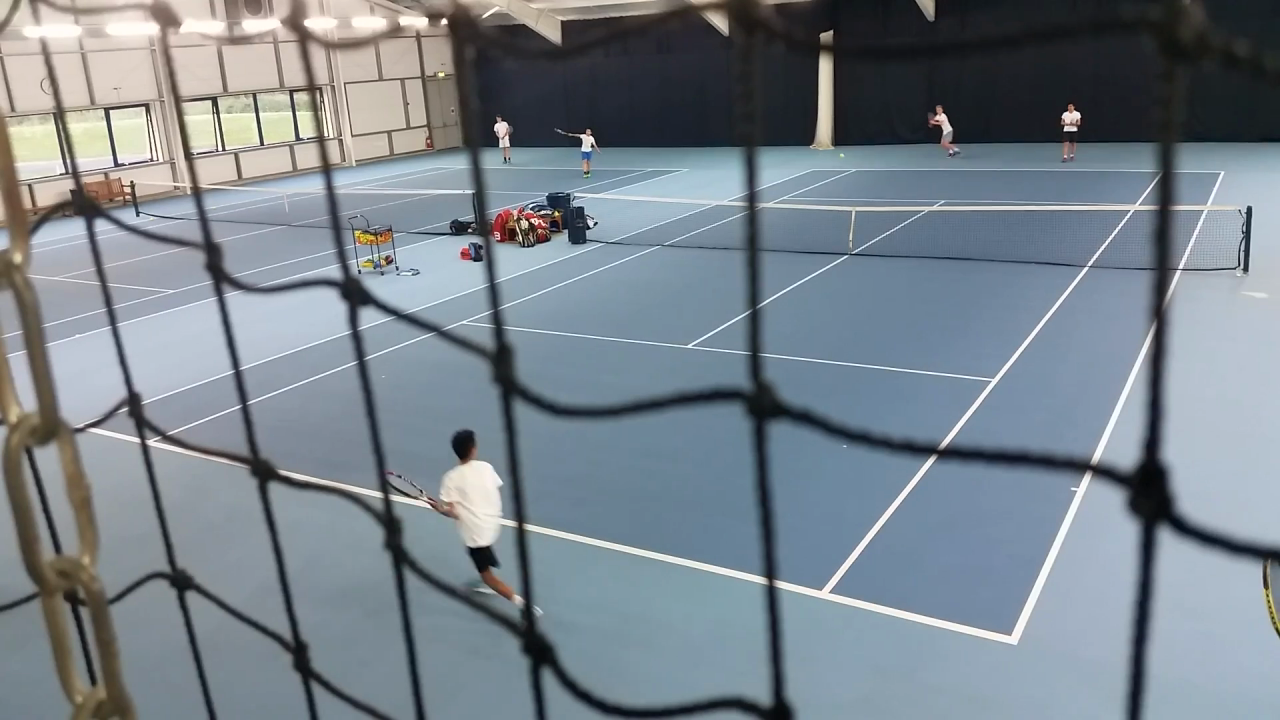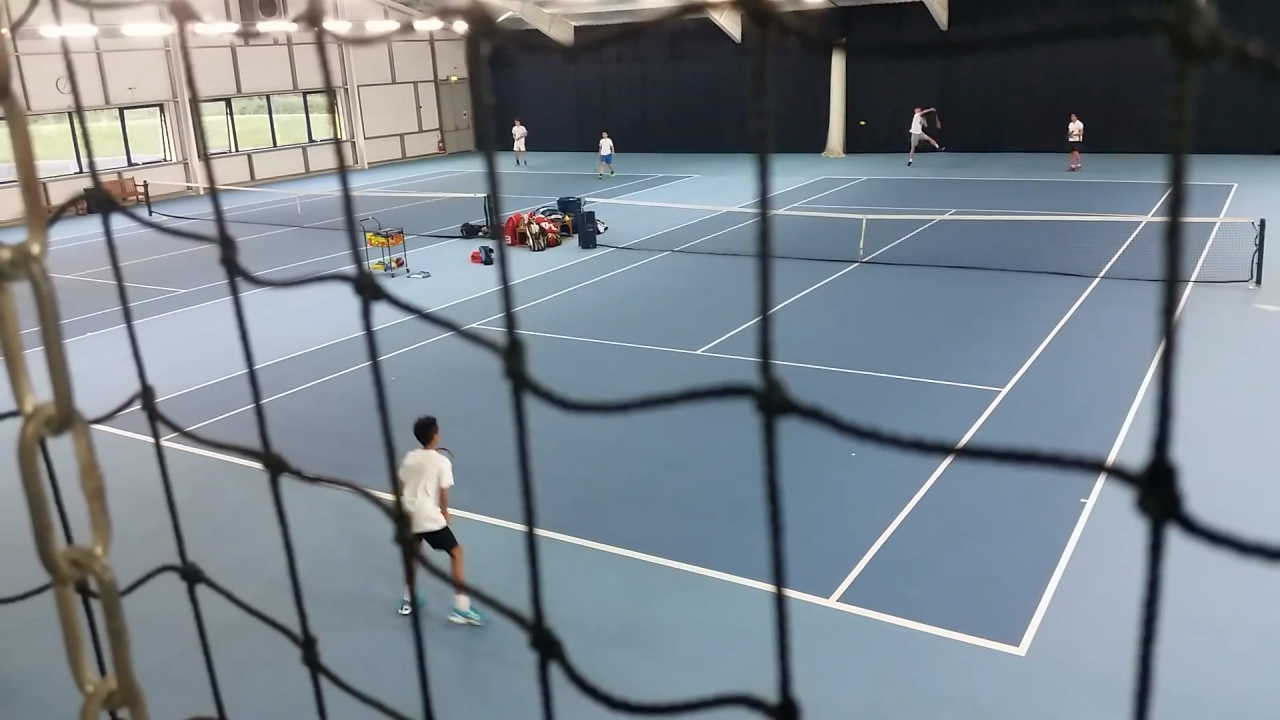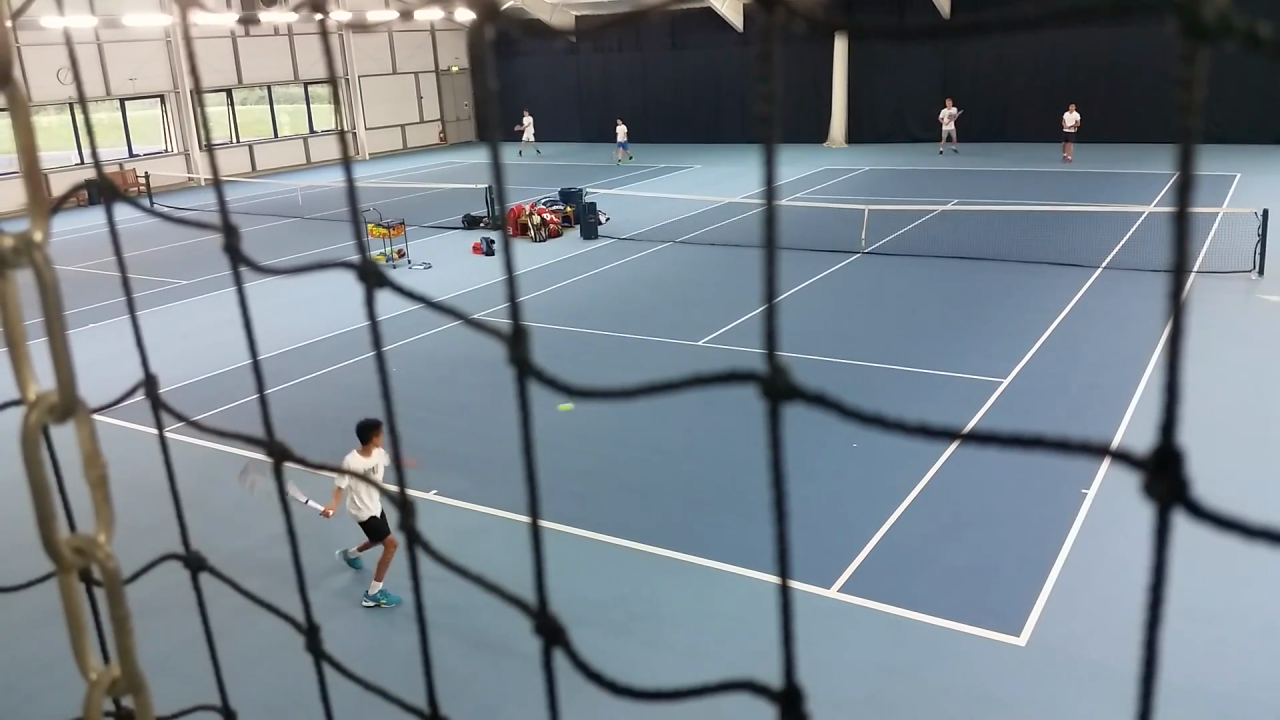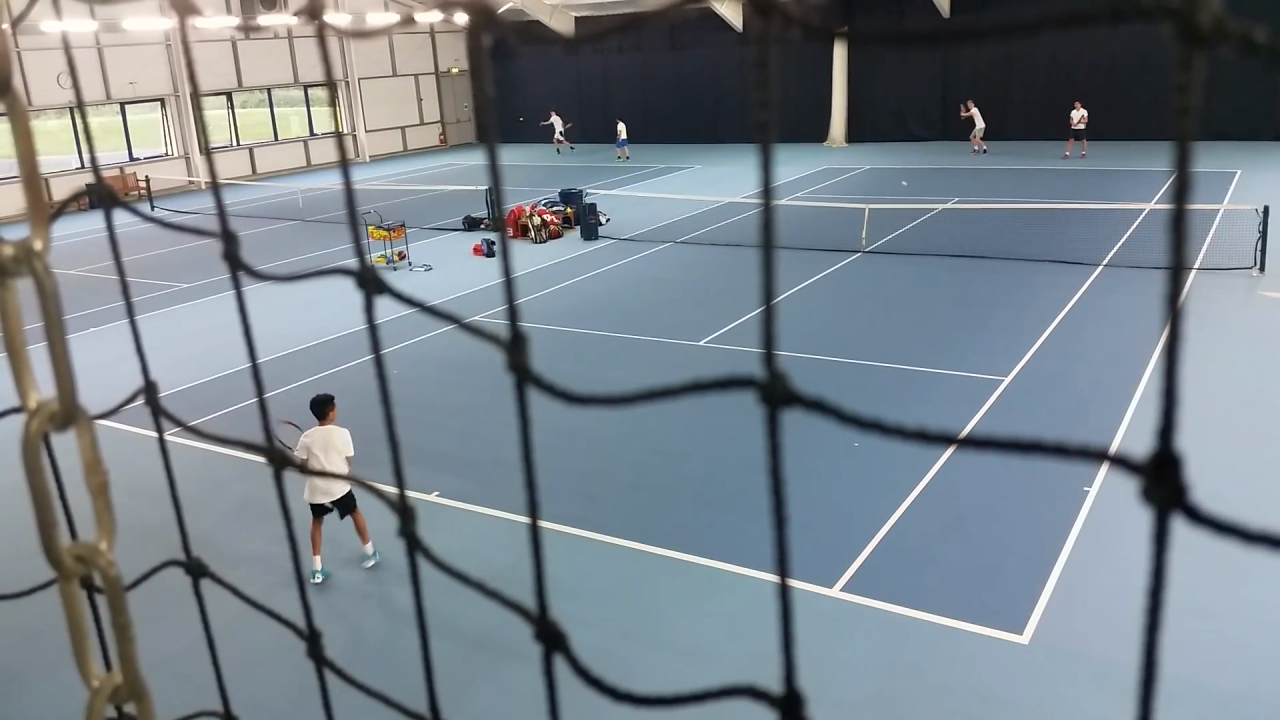
dt=1s
person 1, frame 1
left shoulder: (451, 478)
right shoulder: (486, 468)
left elbow: (452, 512)
right elbow: (497, 496)
left wrist: (436, 505)
left hip: (476, 531)
right hip: (492, 523)
left knee: (487, 575)
left ankle: (523, 605)
right ankle: (482, 584)
person 1, frame 2
left shoulder: (410, 458)
right shoulder: (442, 462)
left elbow: (403, 487)
right elbow: (443, 495)
right wrist: (444, 514)
left hip: (409, 517)
right hip: (429, 518)
right knee: (457, 554)
left ankle: (408, 600)
right ankle: (461, 608)
person 1, frame 3
left shoulder: (378, 453)
right shoulder: (351, 462)
left elbow: (387, 461)
right elbow: (340, 487)
left wrist: (404, 462)
right wrist: (332, 506)
left hip: (374, 506)
right hip: (365, 511)
left knee: (378, 539)
right knee: (391, 544)
left ankle: (349, 554)
right ankle: (373, 593)
person 1, frame 4
left shoulder: (306, 437)
right shoulder: (343, 434)
left elbow: (303, 467)
right elbow: (348, 463)
left hip: (316, 489)
right hip: (338, 487)
left knee: (317, 521)
right knee: (355, 513)
left ankle: (317, 569)
right ankle: (369, 553)
